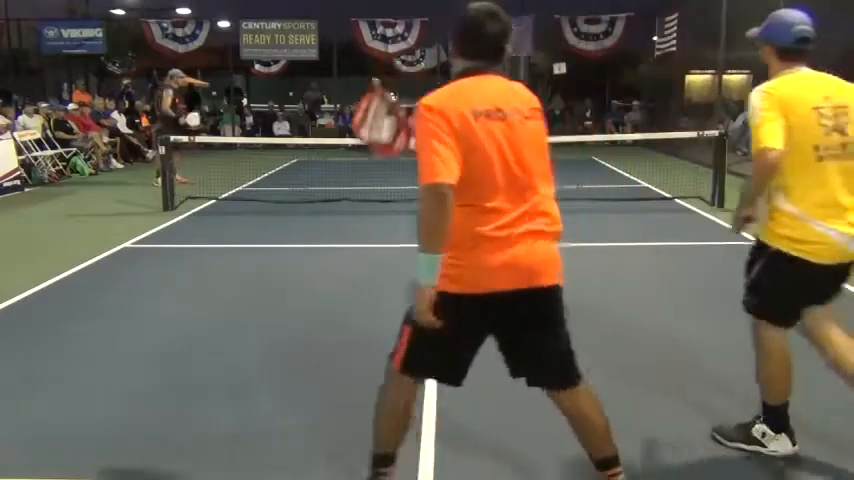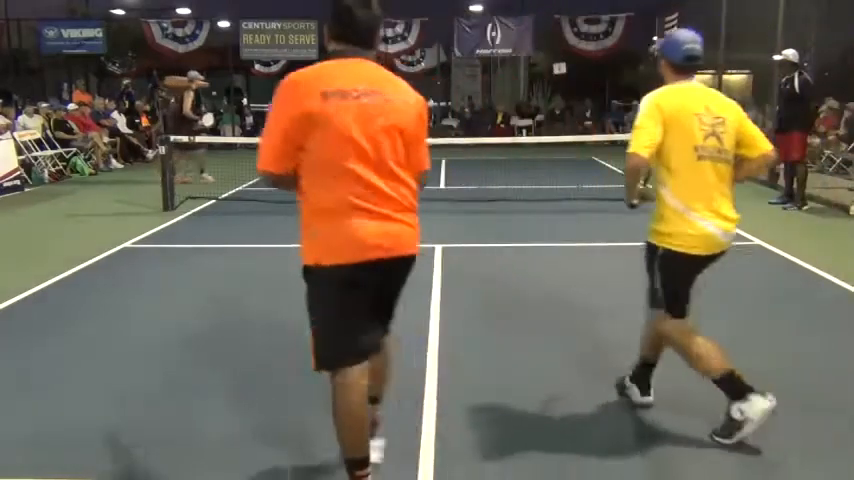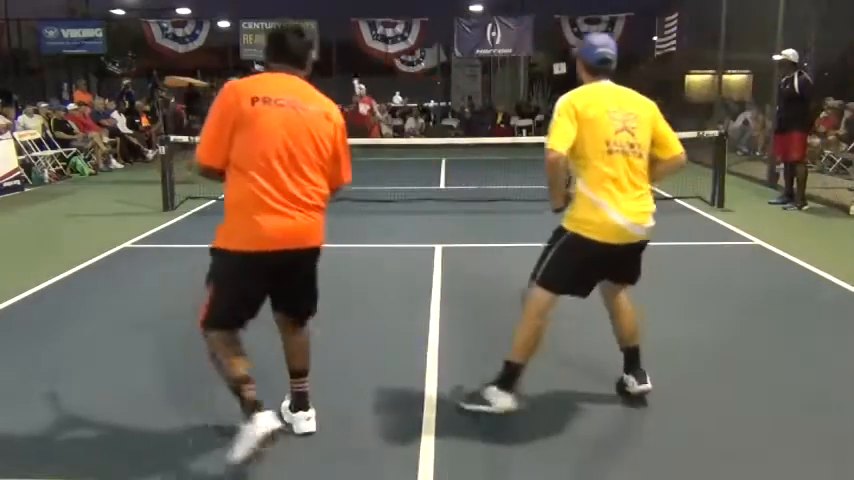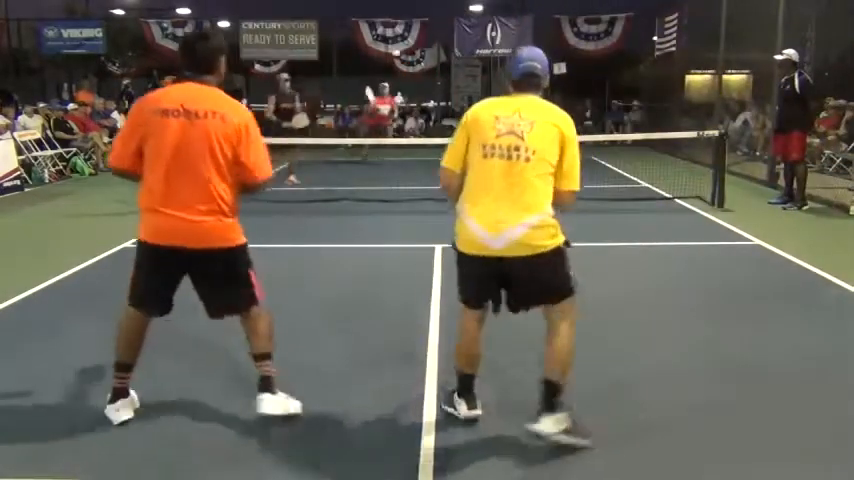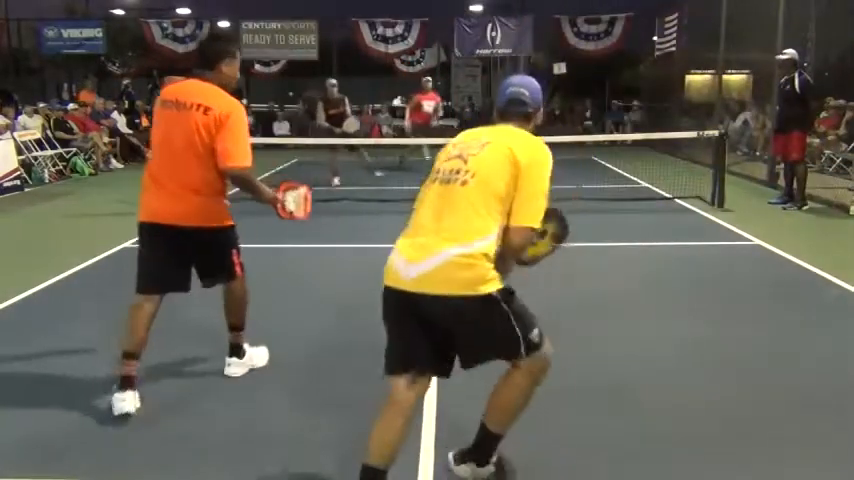
dt=0.4s
person 1, frame 1
left shoulder: (437, 106)
right shoulder: (528, 101)
left elbow: (439, 194)
left wrist: (424, 280)
left hip: (465, 275)
right hip: (536, 269)
left knee: (402, 373)
right knee: (567, 385)
person 1, frame 2
left shoulder: (300, 86)
right shoulder: (408, 95)
left elbow: (275, 173)
right elbow: (417, 172)
left hip: (337, 246)
right hip: (398, 240)
left knee: (345, 365)
right knee: (373, 338)
right ankle: (369, 429)
person 1, frame 3
left shoulder: (237, 93)
right shoulder: (328, 110)
left elbow: (208, 166)
right elbow: (336, 182)
left hip: (247, 236)
right hip: (304, 236)
left knee: (217, 330)
right knee: (293, 322)
left ankle: (255, 412)
right ankle: (300, 408)
person 1, frame 4
left shoulder: (147, 105)
right shoulder: (236, 114)
left elbow: (121, 166)
right elbow: (256, 180)
left hip: (160, 232)
right hip: (218, 234)
left knee: (137, 310)
right knee: (252, 308)
left ankle: (119, 396)
right ankle: (267, 390)
person 1, frame 5
left shoulder: (166, 95)
right shoulder: (227, 108)
right elbow: (236, 171)
right wrist: (265, 194)
left hip: (156, 212)
right hip: (205, 216)
left knee: (147, 296)
right knee: (234, 278)
left ankle: (126, 384)
right ankle: (237, 353)
person 2, frame 1
left shoulder: (769, 94)
left elbow: (769, 156)
left wrist: (745, 205)
left hip: (798, 237)
left knee: (767, 327)
right knee: (817, 324)
left ankle: (774, 430)
person 2, frame 2
left shoulder: (658, 100)
right shoulder: (726, 104)
left elbow: (637, 159)
right elbow: (764, 156)
left wrist: (631, 191)
right wrist: (720, 181)
left hip: (680, 233)
right hip: (719, 228)
left knee: (672, 328)
right knee: (667, 307)
left ankle: (746, 400)
right ankle: (639, 383)
person 2, frame 3
left shoulder: (573, 101)
right shoulder: (644, 104)
left elbow: (555, 158)
right elbow: (676, 159)
left wrist: (557, 196)
left hip: (591, 224)
right hip: (638, 224)
left knee: (537, 300)
right knee: (616, 292)
left ankle: (502, 390)
right ankle: (636, 375)
person 2, frame 4
left shoulder: (478, 111)
right shoulder: (558, 120)
left elbow: (449, 176)
right elbow: (566, 196)
left hip: (476, 236)
right hip: (534, 238)
left knee: (471, 315)
right knee: (563, 314)
left ankle: (465, 398)
right ankle: (551, 413)
person 2, frame 5
left shoulder: (459, 140)
right shoulder: (533, 149)
right elbow: (520, 235)
right wrist: (502, 262)
left hip: (400, 276)
right hip: (464, 279)
left knee: (406, 387)
right knee: (535, 359)
person 3, frame 1
left shoulder: (802, 80)
right shoulder: (785, 80)
left elbow: (808, 105)
left wrist: (804, 125)
right wrist: (777, 127)
left hip: (798, 127)
right hip: (785, 126)
left knee: (797, 162)
right knee: (786, 161)
left ankle: (800, 197)
right ankle: (788, 194)
person 3, frame 2
left shoulder: (803, 80)
right shoulder: (784, 81)
left elbow: (809, 105)
left wrist: (807, 125)
right wrist: (777, 125)
left hip: (797, 127)
right hip: (784, 126)
left knee: (798, 161)
right knee: (786, 160)
left ankle: (800, 199)
right ankle: (788, 194)
person 3, frame 3
left shoulder: (803, 80)
right shoulder: (784, 81)
left elbow: (809, 104)
left wrist: (806, 125)
right wrist: (778, 124)
left hip: (797, 127)
right hip: (784, 126)
left knee: (798, 160)
right knee: (786, 161)
left ankle: (800, 199)
right ankle: (788, 194)
person 3, frame 4
left shoulder: (802, 80)
right shoulder: (784, 81)
left elbow: (809, 104)
left wrist: (806, 124)
right wrist: (777, 124)
left hip: (797, 127)
right hip: (784, 126)
left knee: (797, 160)
right knee: (786, 160)
left ankle: (800, 199)
right ankle: (788, 194)
person 3, frame 5
left shoulder: (803, 80)
right shoulder: (783, 81)
left elbow: (809, 105)
left wrist: (806, 124)
right wrist: (778, 124)
left hip: (797, 127)
right hip: (784, 126)
left knee: (798, 160)
right knee: (786, 160)
left ankle: (801, 199)
right ankle: (788, 194)
